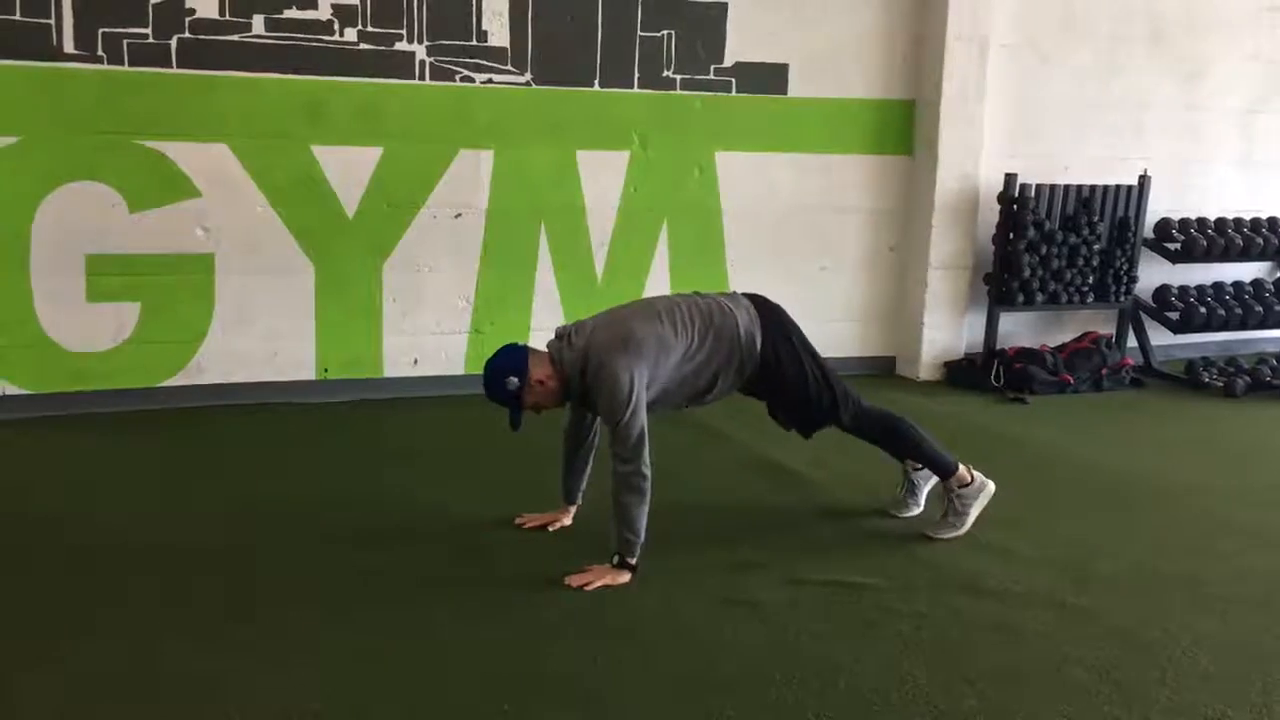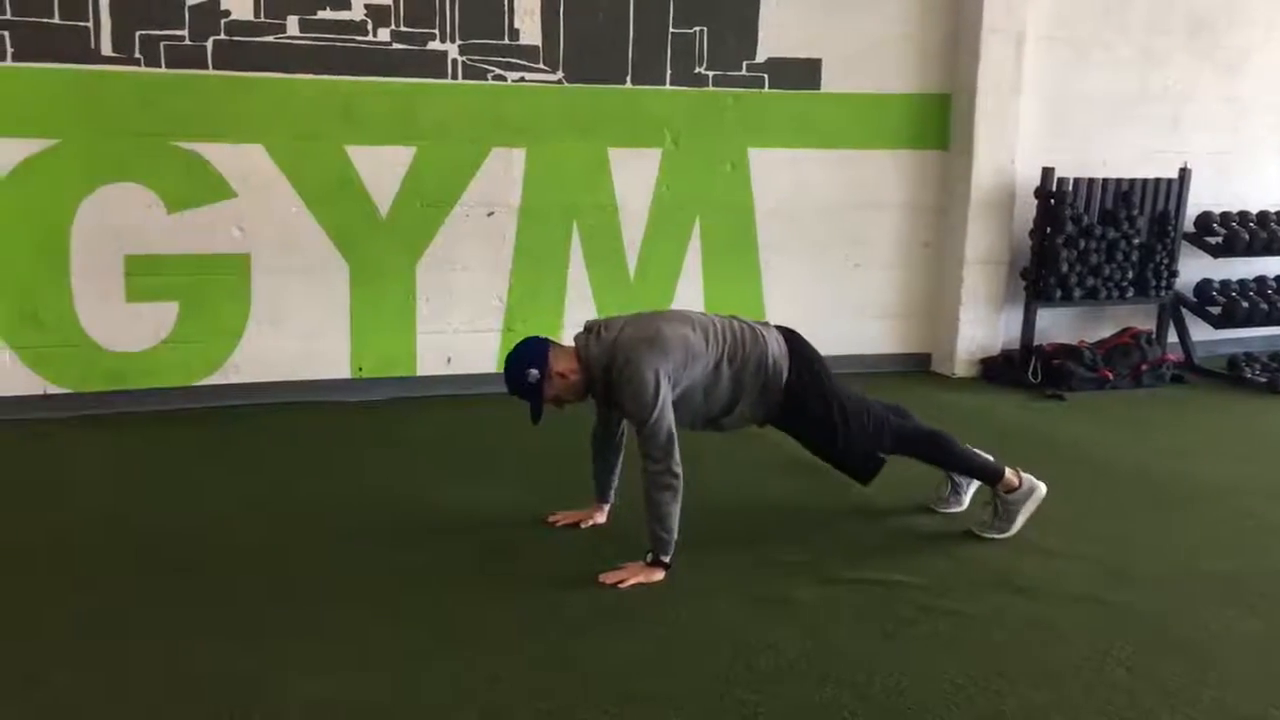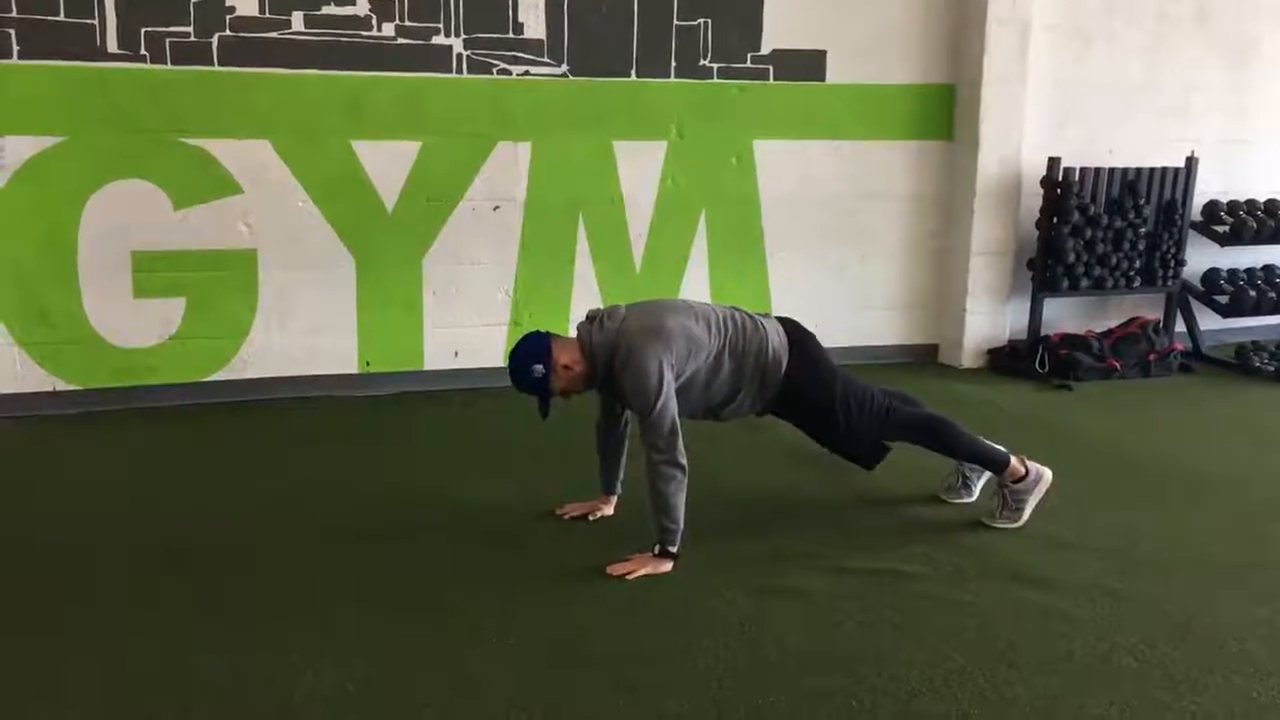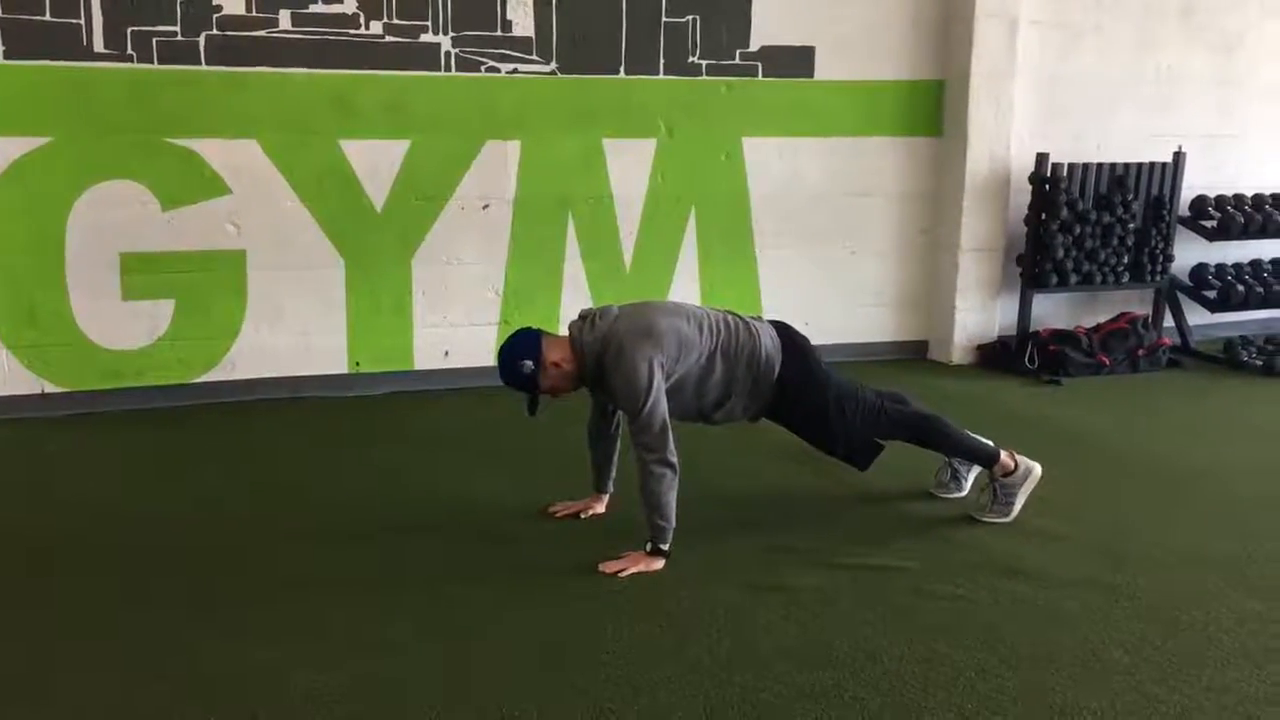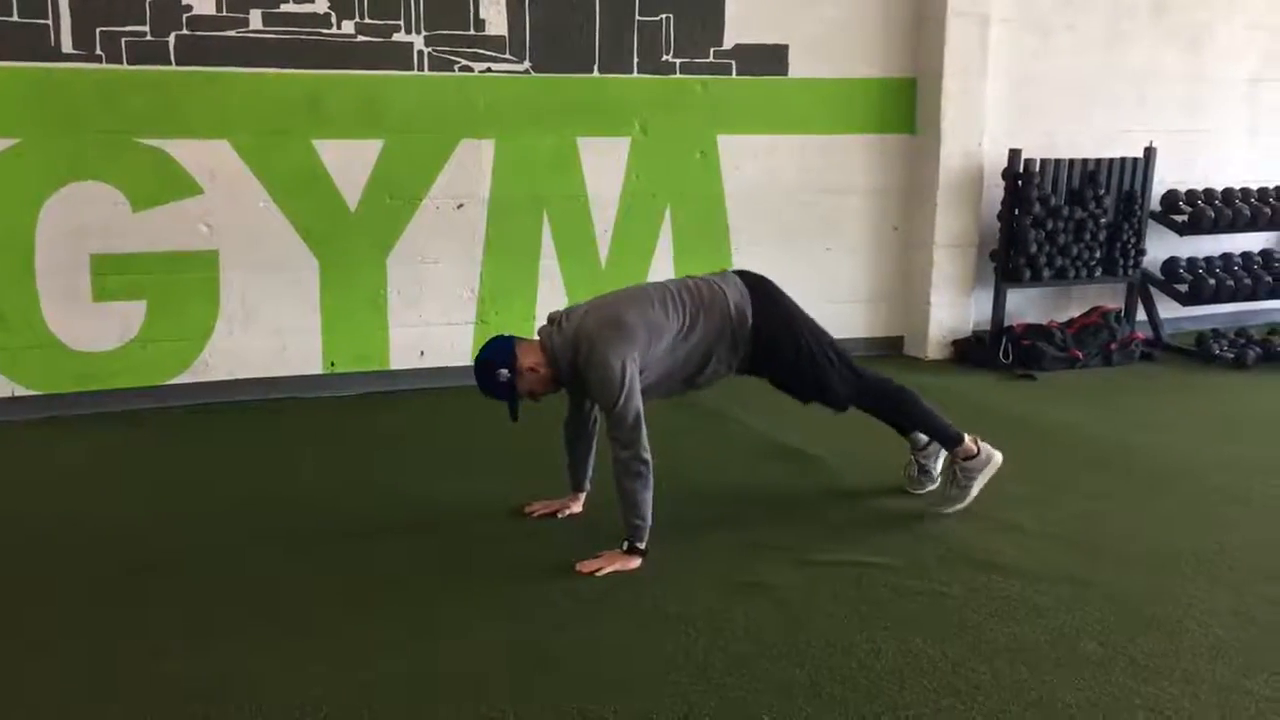
dt=0.5s
person 1, frame 1
left shoulder: (609, 369)
right shoulder: (573, 356)
left elbow: (632, 464)
right elbow: (581, 431)
left wrist: (625, 563)
right wrist: (567, 506)
left hip: (757, 337)
right hip: (738, 327)
left knee: (845, 412)
right knee: (834, 411)
left ankle: (962, 481)
right ankle: (917, 468)
person 1, frame 2
left shoulder: (634, 367)
right shoulder: (599, 352)
left elbow: (662, 463)
right elbow: (608, 429)
left wrist: (658, 561)
right wrist: (600, 504)
left hip: (782, 374)
right hip: (767, 370)
left knee: (882, 432)
right knee: (871, 423)
left ankle: (1010, 483)
right ankle: (963, 468)
person 1, frame 3
left shoulder: (637, 357)
right shoulder: (603, 341)
left elbow: (666, 453)
right elbow: (612, 421)
left wrist: (666, 551)
right wrist: (607, 497)
left hip: (784, 366)
right hip: (767, 357)
left knee: (884, 420)
right knee: (877, 411)
left ankle: (1017, 473)
right ankle: (972, 457)
person 1, frame 4
left shoulder: (626, 356)
right shoulder: (594, 342)
left elbow: (657, 452)
right elbow: (605, 419)
left wrist: (657, 549)
right wrist: (600, 495)
left hip: (777, 370)
right hip: (761, 360)
left knee: (879, 418)
right knee: (872, 409)
left ankle: (1008, 467)
right ankle: (961, 452)
person 1, frame 5
left shoulder: (600, 354)
right shoulder: (568, 342)
left elbow: (631, 448)
right elbow: (581, 417)
left wrist: (634, 548)
right wrist: (577, 494)
left hip: (751, 316)
right hip: (732, 309)
left knee: (851, 384)
right knee: (841, 384)
left ankle: (970, 451)
right ankle: (925, 442)
